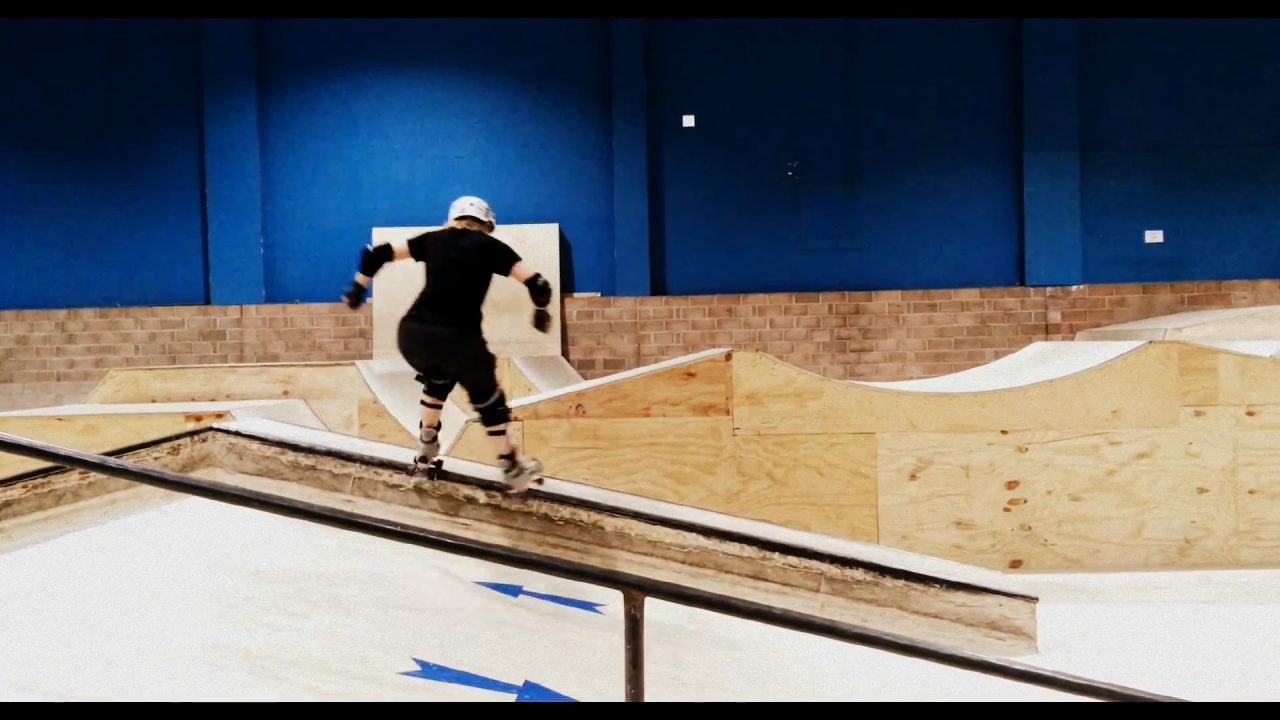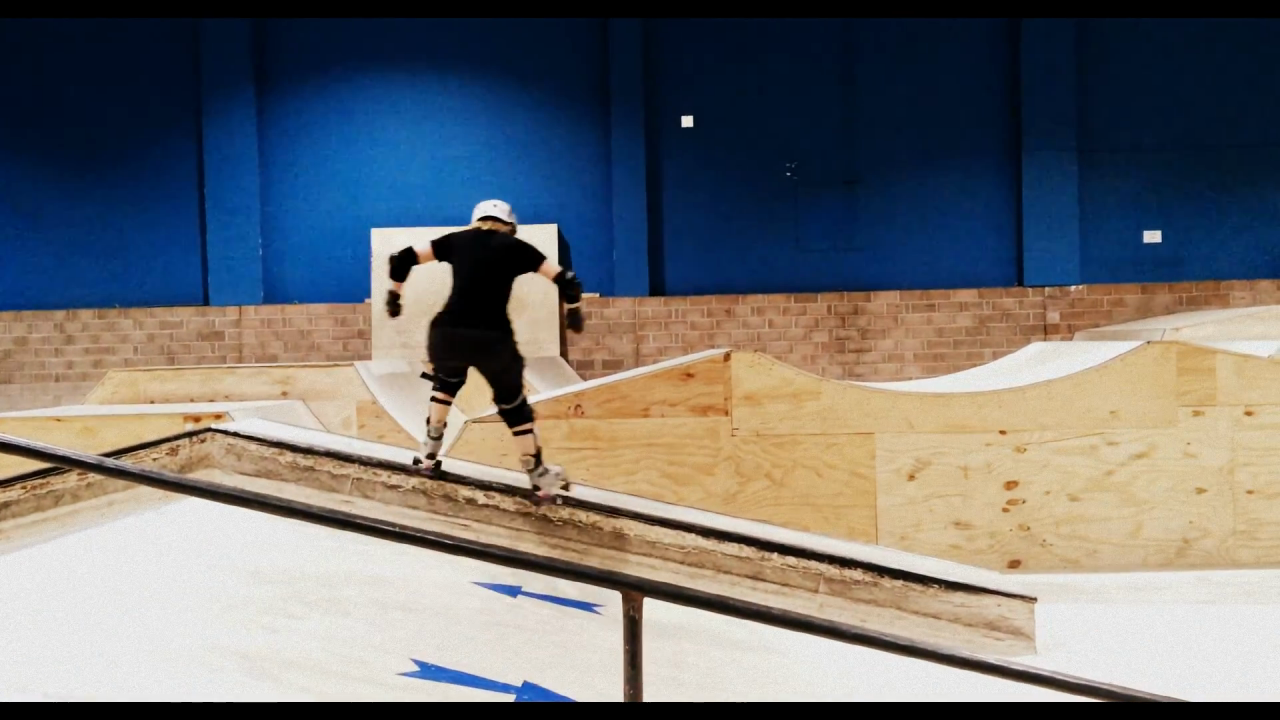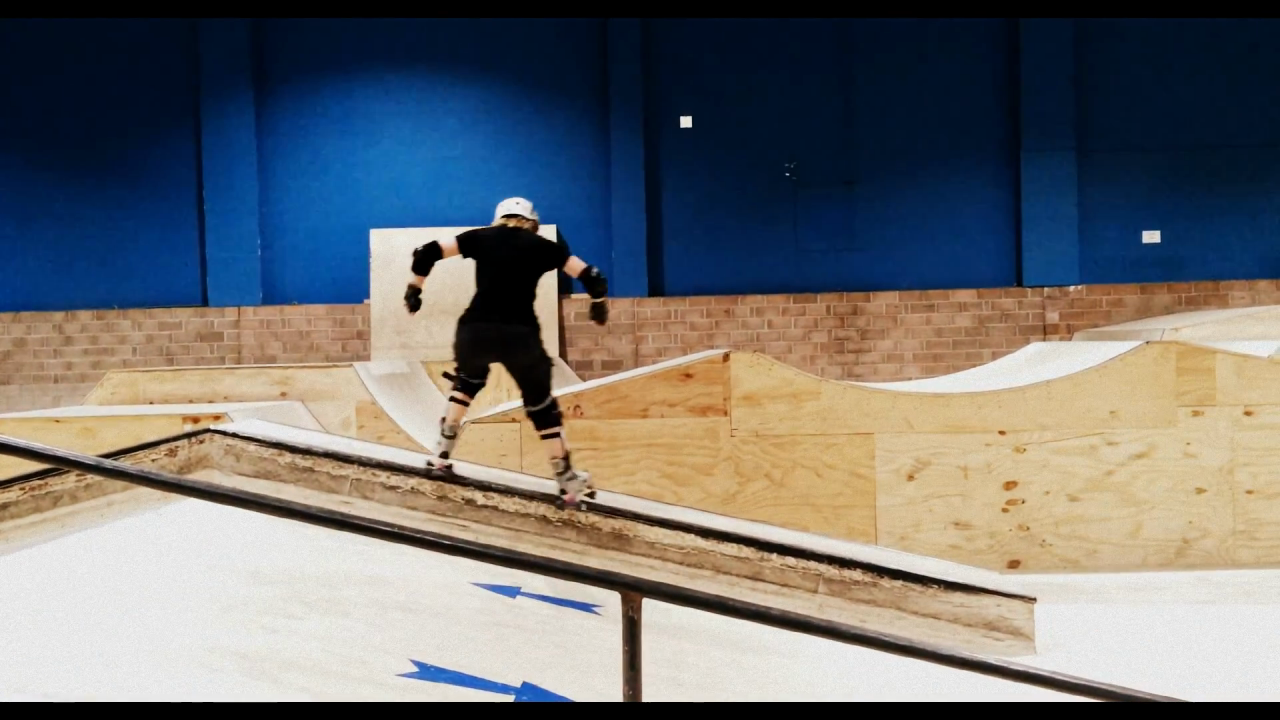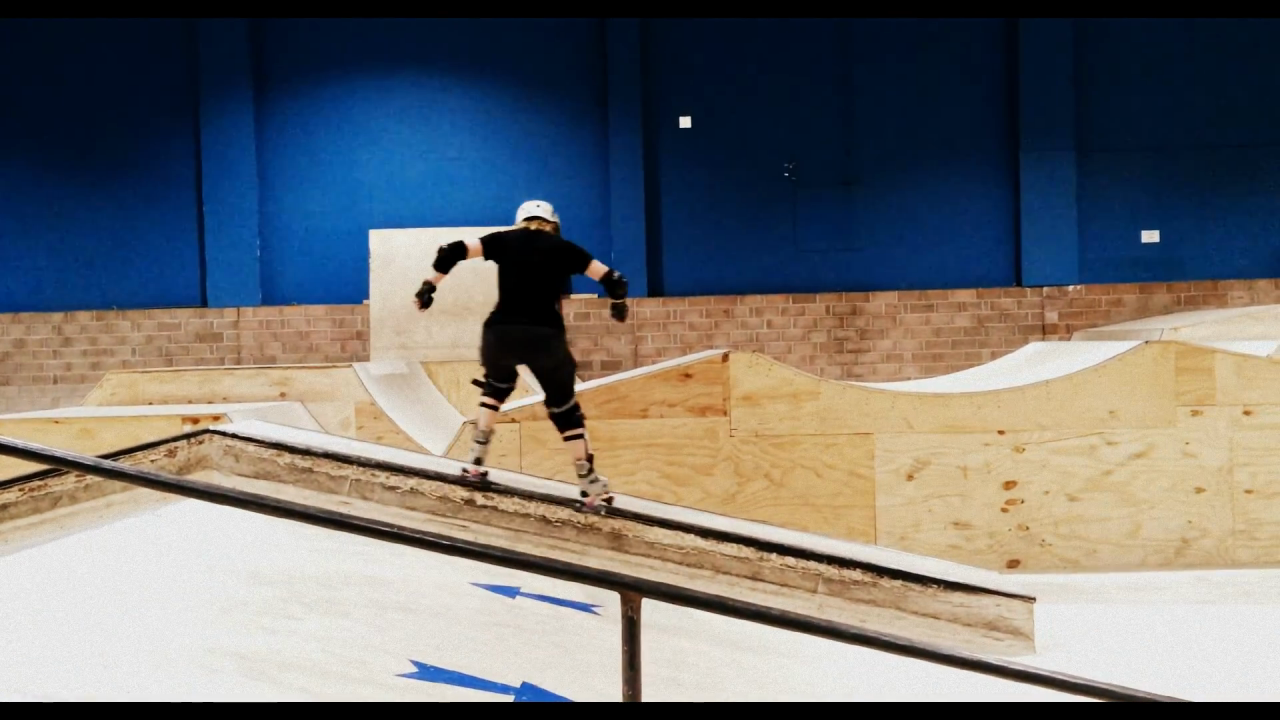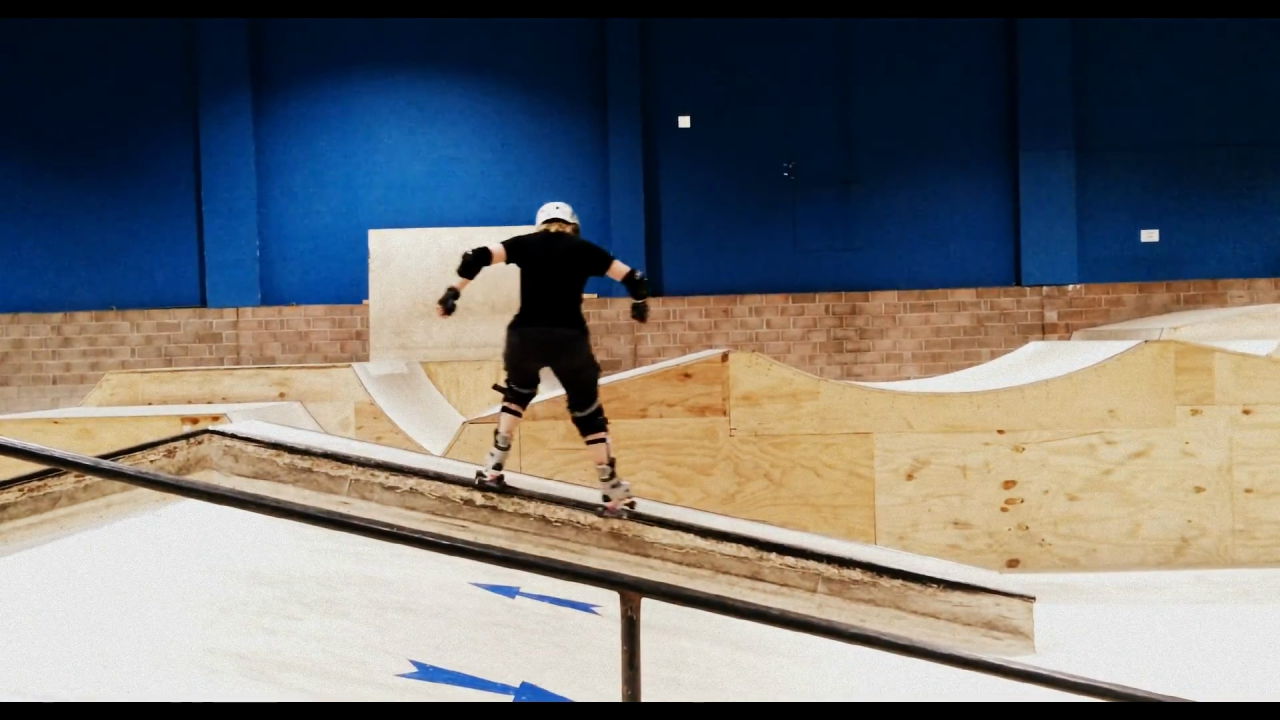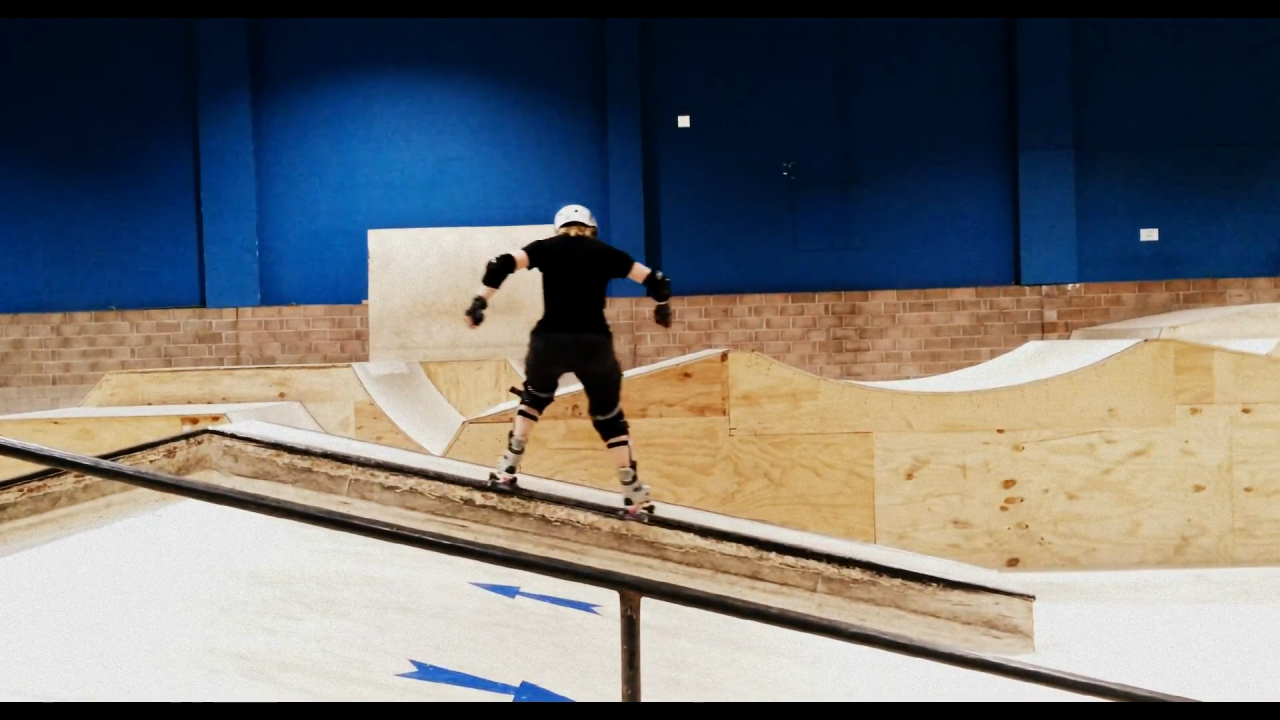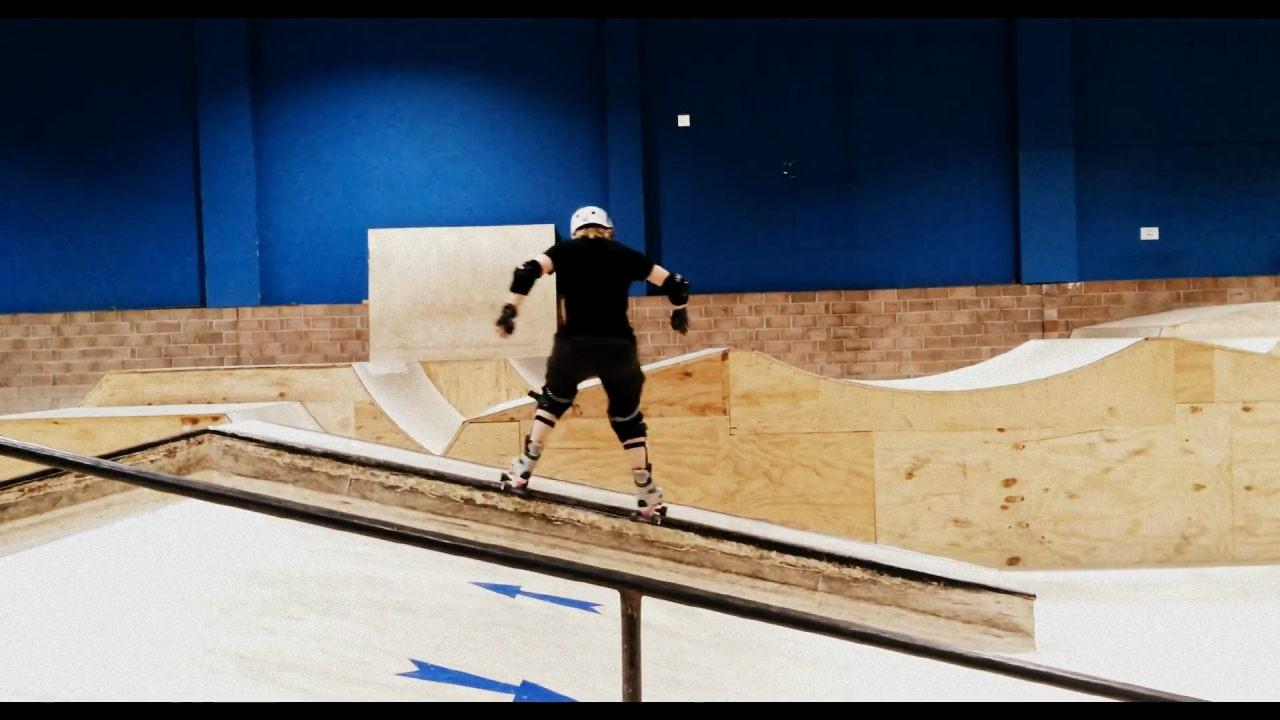
dt=0.1s
person 1, frame 1
left shoulder: (433, 240)
right shoulder: (489, 247)
left elbow: (377, 253)
right elbow: (537, 285)
left wrist: (358, 288)
right wrist: (541, 312)
left hip: (414, 332)
right hip: (458, 338)
left knee: (438, 383)
right knee: (491, 405)
left ankle: (424, 456)
right ankle: (515, 474)
person 1, frame 2
left shoulder: (458, 240)
right shoulder: (518, 249)
left elbow: (404, 257)
right elbow: (565, 280)
left wrist: (394, 295)
right wrist: (574, 312)
left hip: (446, 334)
right hip: (492, 338)
left knee: (447, 380)
right knee: (514, 407)
left ankle: (429, 454)
right ankle: (542, 480)
person 1, frame 3
left shoulder: (481, 238)
right shoulder: (541, 246)
left elbow: (427, 252)
right elbow: (591, 276)
left wrist: (414, 288)
right wrist: (599, 304)
left hip: (475, 330)
right hip: (520, 335)
left knee: (468, 381)
right knee: (543, 407)
left ankle: (442, 453)
right ankle: (570, 483)
person 1, frame 4
left shoulder: (503, 240)
right shoulder: (563, 248)
left elbow: (452, 251)
right elbow: (613, 279)
left wrist: (428, 286)
right wrist: (619, 304)
left hip: (501, 333)
right hip: (545, 337)
left knee: (497, 387)
right knee: (564, 409)
left ankle: (475, 462)
right ankle: (590, 485)
person 1, frame 5
left shoulder: (525, 243)
right shoulder: (584, 250)
left elbow: (478, 257)
right elbow: (634, 279)
left wrist: (453, 292)
right wrist: (640, 304)
left hip: (525, 335)
right hip: (569, 338)
left knee: (518, 392)
right knee: (588, 414)
left ankle: (493, 467)
right ankle: (614, 490)
person 1, frame 6
left shoulder: (546, 248)
right shoulder: (605, 253)
left elbow: (503, 264)
right elbow: (655, 280)
left wrist: (480, 302)
right wrist: (663, 307)
left hip: (549, 341)
right hip: (594, 344)
left knee: (535, 396)
right knee: (608, 417)
left ankle: (507, 469)
right ankle: (634, 494)
person 1, frame 7
left shoulder: (566, 250)
right shoulder: (625, 255)
left elbow: (528, 270)
right elbow: (675, 283)
left wrist: (509, 310)
right wrist: (679, 313)
left hip: (574, 343)
right hip: (619, 347)
left knee: (553, 400)
right knee: (627, 420)
left ankle: (522, 471)
right ankle: (647, 497)
